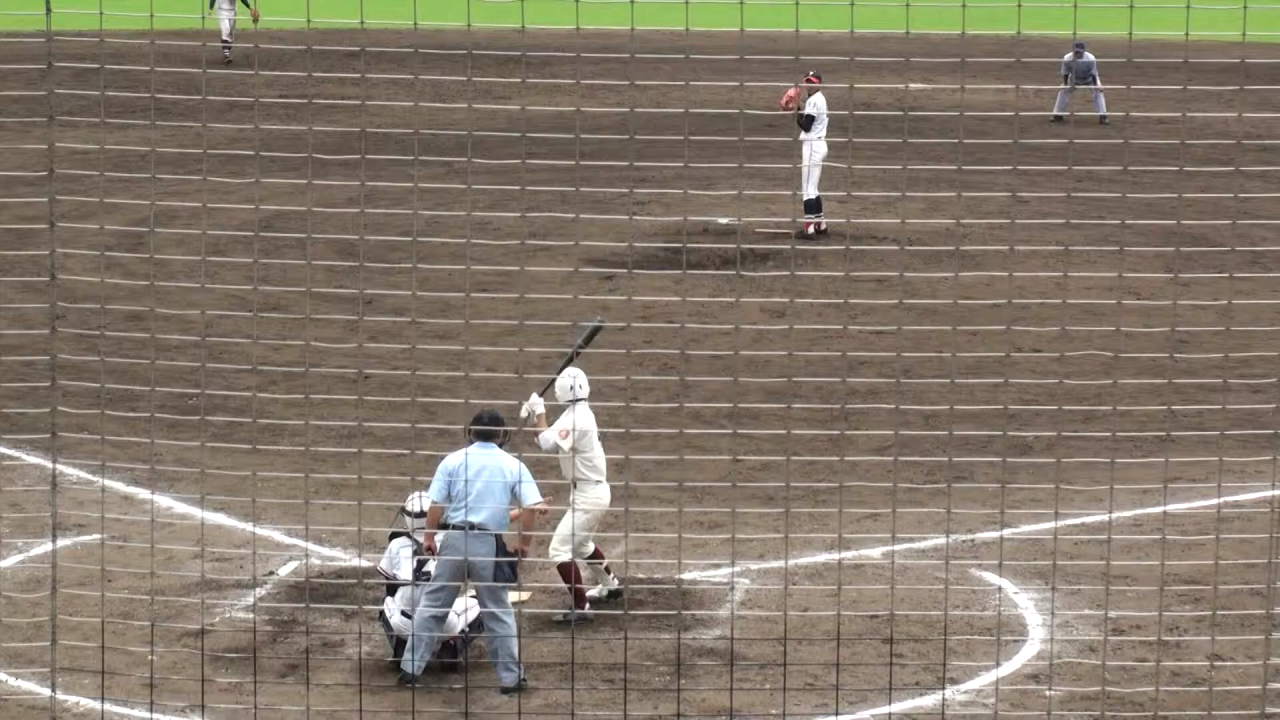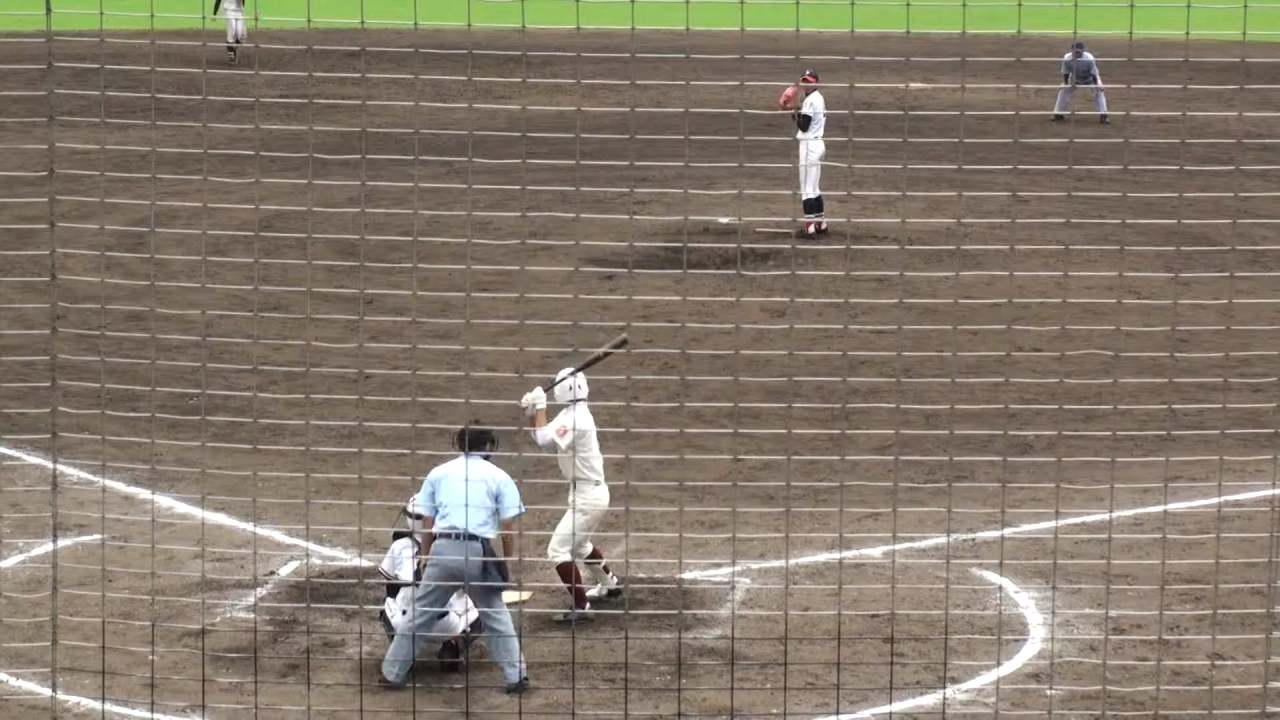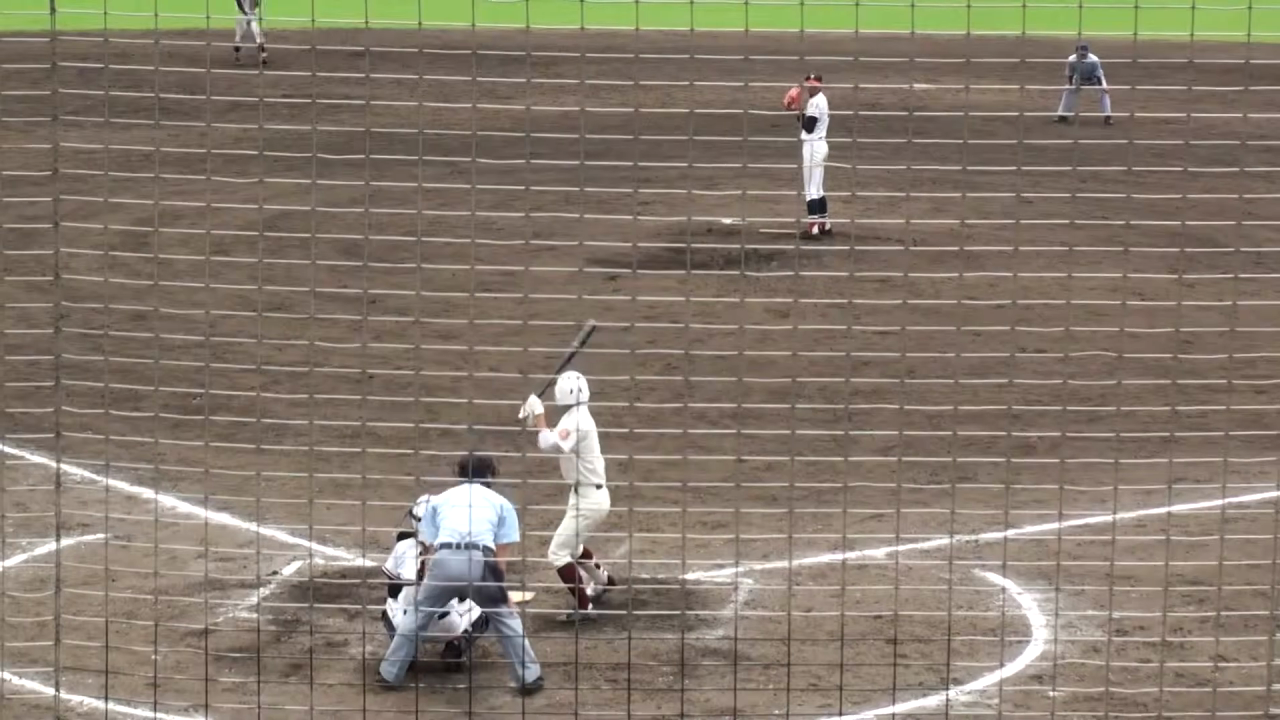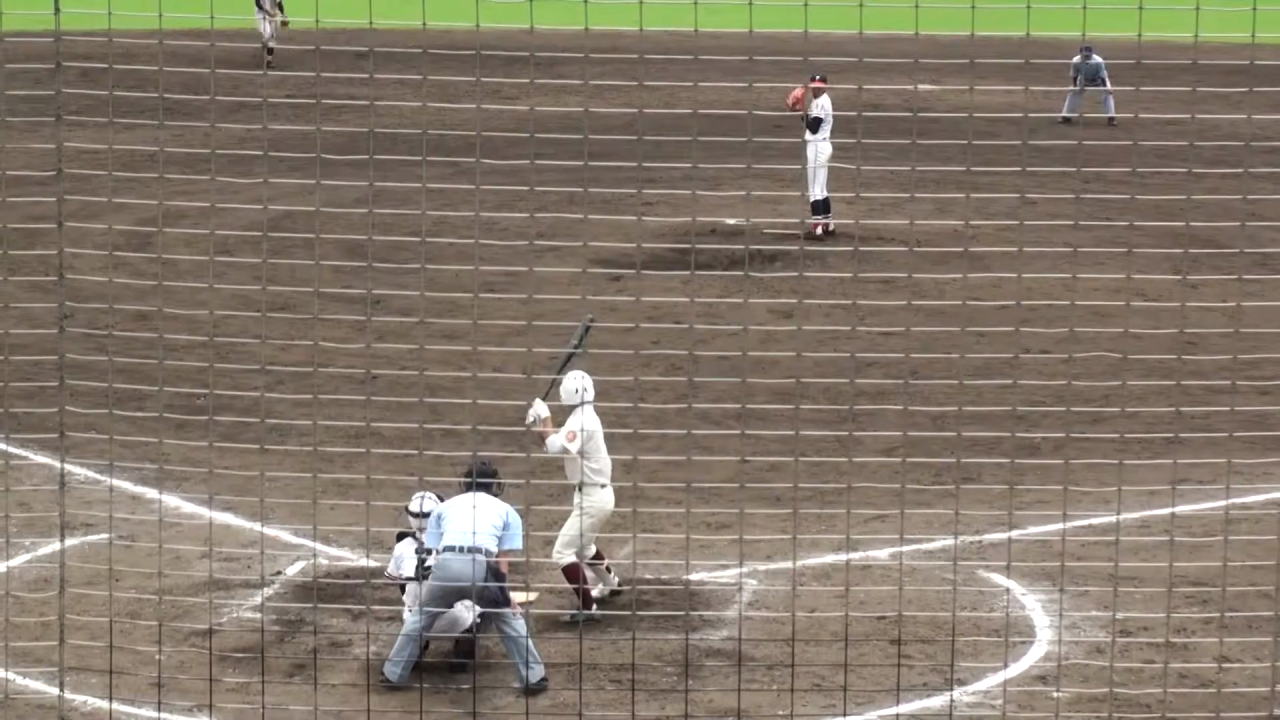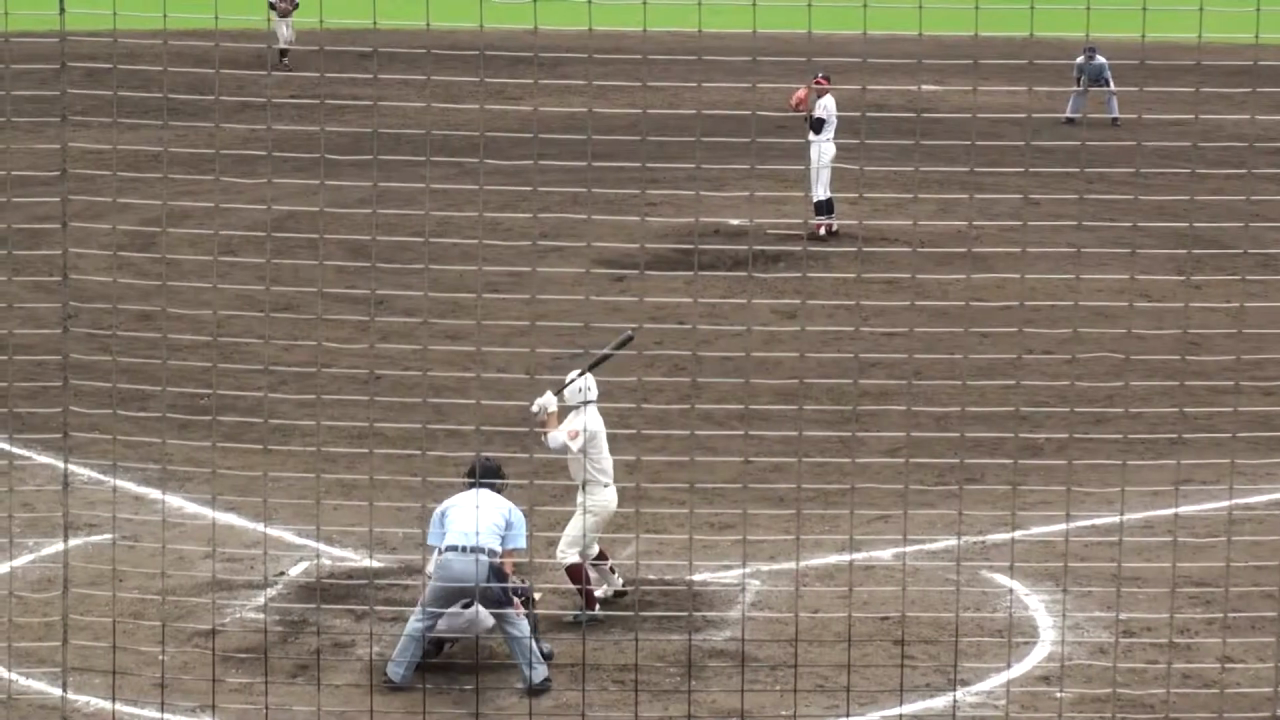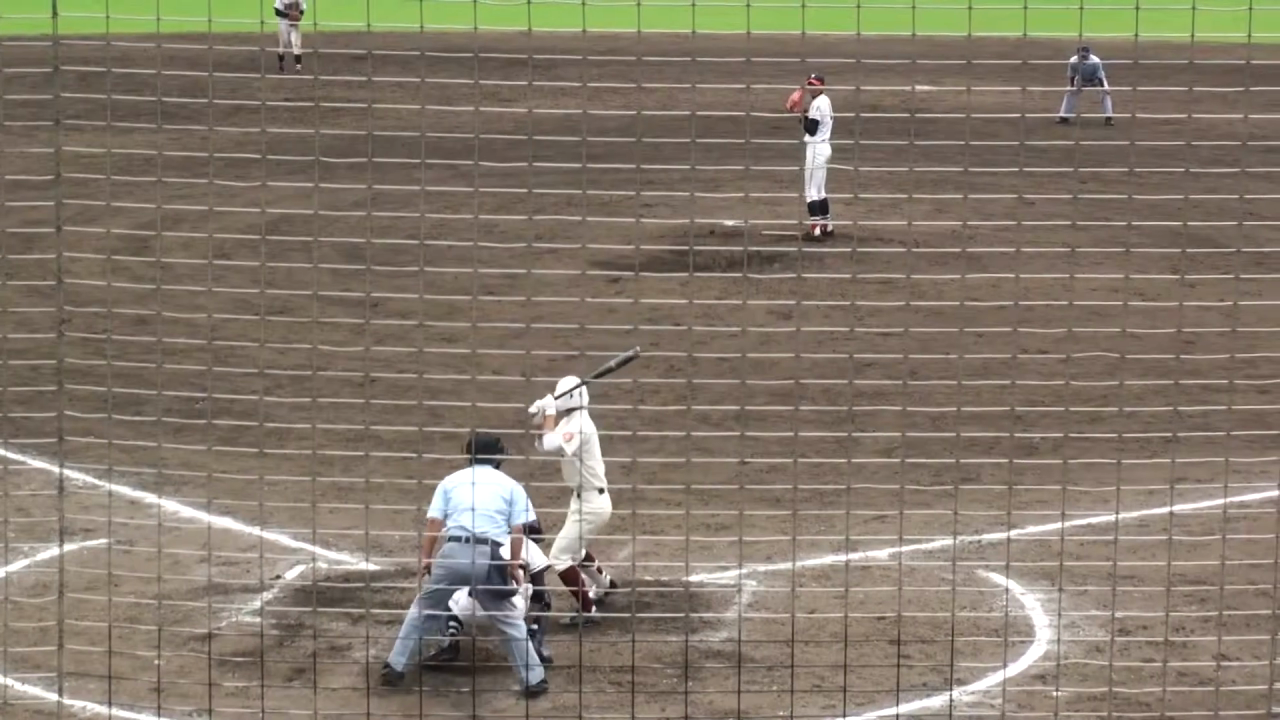
dt=0.4s
person 1, frame 1
left shoulder: (452, 460)
right shoulder: (513, 465)
left elbow: (436, 505)
right elbow: (531, 507)
left wrist: (429, 537)
right wrist: (524, 541)
left hip: (454, 540)
right hip: (488, 544)
left knee: (432, 604)
right knee: (498, 612)
left ankle: (411, 668)
right ankle: (510, 678)
person 1, frame 2
left shoulder: (438, 473)
right shoulder: (499, 477)
left elbow: (428, 521)
right elbow: (507, 526)
left wrist: (426, 553)
right wrist: (508, 560)
left hip: (443, 549)
right hip: (478, 552)
left knee: (420, 614)
right knee: (496, 616)
left ankle: (392, 673)
right ankle: (515, 676)
person 1, frame 3
left shoulder: (439, 499)
right shoulder: (500, 502)
right elbow: (502, 551)
left wrist: (428, 579)
right wrist: (499, 587)
left hip: (444, 560)
right hip: (479, 562)
left knee: (417, 617)
right knee: (506, 618)
left ankle: (390, 675)
right ankle: (529, 678)
person 1, frame 4
left shoulder: (445, 506)
right shoulder: (506, 510)
right elbow: (502, 558)
right wrist: (503, 592)
left hip: (446, 563)
right hip: (482, 566)
left knee: (419, 618)
right knee: (510, 619)
left ankle: (393, 675)
right ankle: (534, 678)
person 1, frame 5
left shoulder: (449, 503)
right shoulder: (509, 507)
left elbow: (438, 548)
right elbow: (507, 556)
left wrist: (435, 582)
right wrist: (507, 591)
left hip: (450, 563)
right hip: (485, 566)
left knee: (422, 618)
right knee: (513, 619)
left ankle: (396, 675)
right ankle: (537, 678)
person 1, frame 6
left shoulder: (450, 480)
right shoulder: (510, 485)
left elbow: (434, 522)
right elbow: (518, 529)
left wrist: (425, 558)
right wrist: (513, 567)
left hip: (452, 552)
right hip: (488, 556)
left knee: (423, 609)
right knee: (509, 619)
left ankle: (396, 666)
right ankle: (533, 680)
person 2, frame 1
left shoulder: (577, 418)
right shoulder: (578, 412)
left elbow: (547, 444)
right elbow: (549, 437)
left wrist: (539, 412)
right wrist: (534, 415)
left hip: (588, 495)
right hip: (591, 491)
left knee: (560, 549)
right knee: (581, 544)
left ankle: (581, 607)
right ankle: (610, 585)
person 2, frame 2
left shoulder: (575, 417)
right shoulder: (573, 413)
left elbow: (544, 439)
right elbow: (542, 435)
left wrist: (540, 406)
right wrist: (532, 410)
left hip: (587, 495)
right hip: (589, 491)
left knee: (558, 549)
right knee: (578, 544)
left ankle: (581, 608)
right ankle: (609, 584)
person 2, frame 3
left shoulder: (577, 420)
right shoulder: (575, 417)
left elbow: (547, 443)
right elbow: (553, 443)
left wrist: (539, 413)
right wrist: (533, 420)
left hip: (588, 498)
right hip: (589, 495)
left knee: (558, 553)
right knee: (571, 545)
left ankle: (584, 608)
right ankle: (602, 580)
person 2, frame 4
left shoulder: (582, 420)
right shoulder: (582, 416)
left elbow: (555, 447)
right elbow: (558, 444)
left wrist: (545, 417)
right wrist: (539, 424)
left hip: (592, 497)
right hip: (595, 494)
left knee: (563, 552)
right knee: (583, 546)
left ankle: (588, 608)
right ankle: (611, 584)
person 2, frame 5
left shoulder: (587, 420)
right shoulder: (580, 415)
left elbow: (556, 443)
right elbow: (555, 438)
left wrist: (551, 411)
right wrist: (544, 415)
left hip: (596, 497)
right hip: (597, 493)
left knee: (567, 551)
right knee: (586, 546)
left ankle: (590, 609)
right ankle: (615, 585)
person 2, frame 6
left shoulder: (579, 424)
right shoulder: (570, 421)
left elbow: (551, 446)
right elbow: (544, 444)
left wrist: (549, 414)
right wrist: (540, 419)
left hip: (591, 503)
right hip: (585, 499)
left knee: (559, 557)
right knee: (573, 549)
left ankle: (587, 611)
right ankle: (604, 584)
